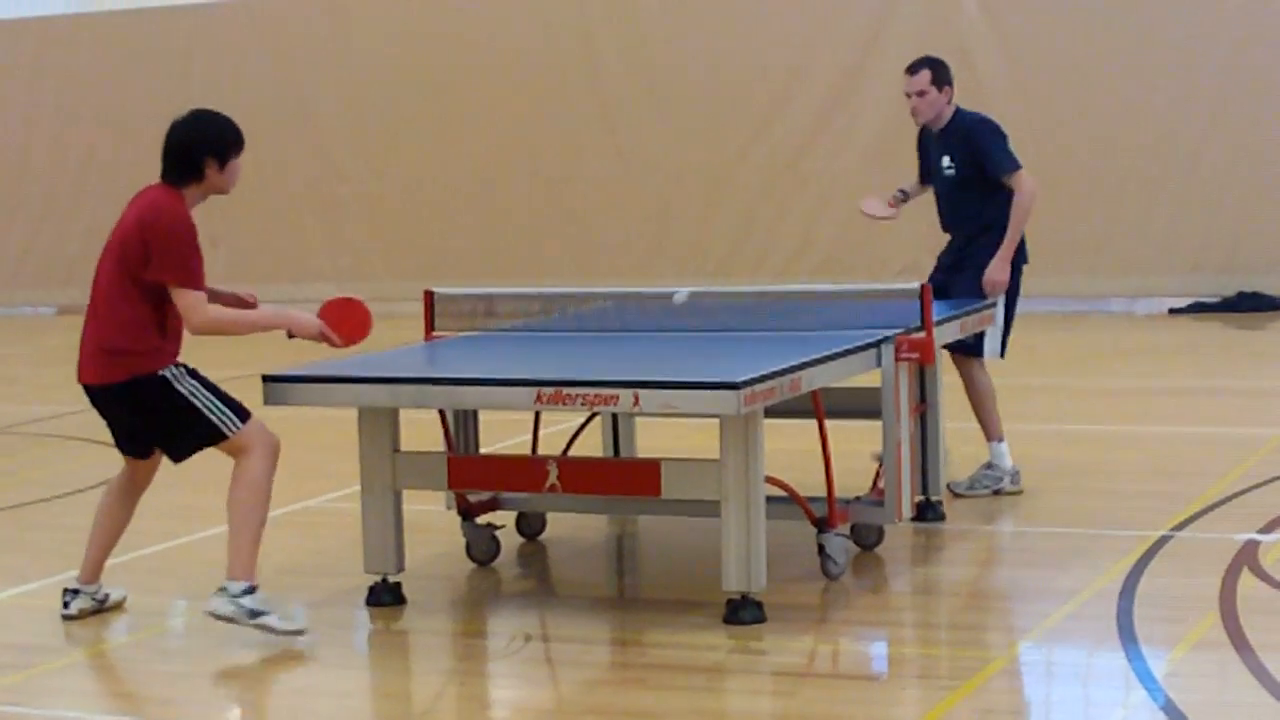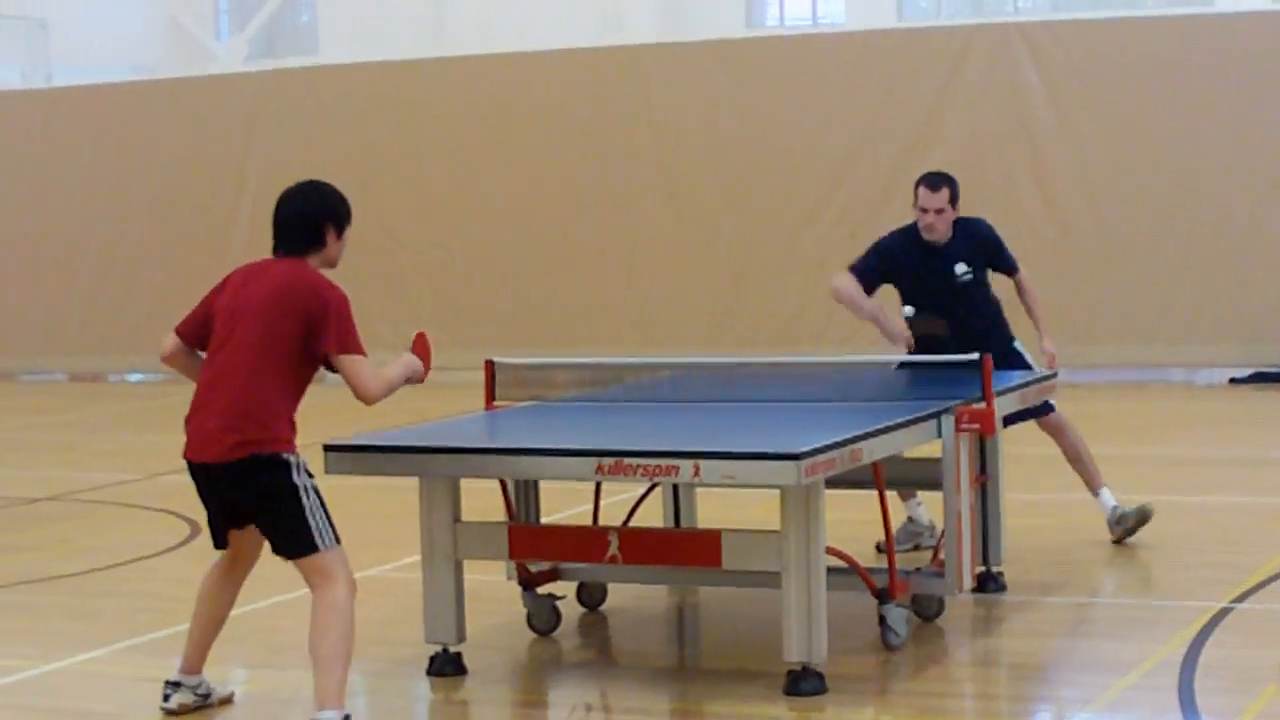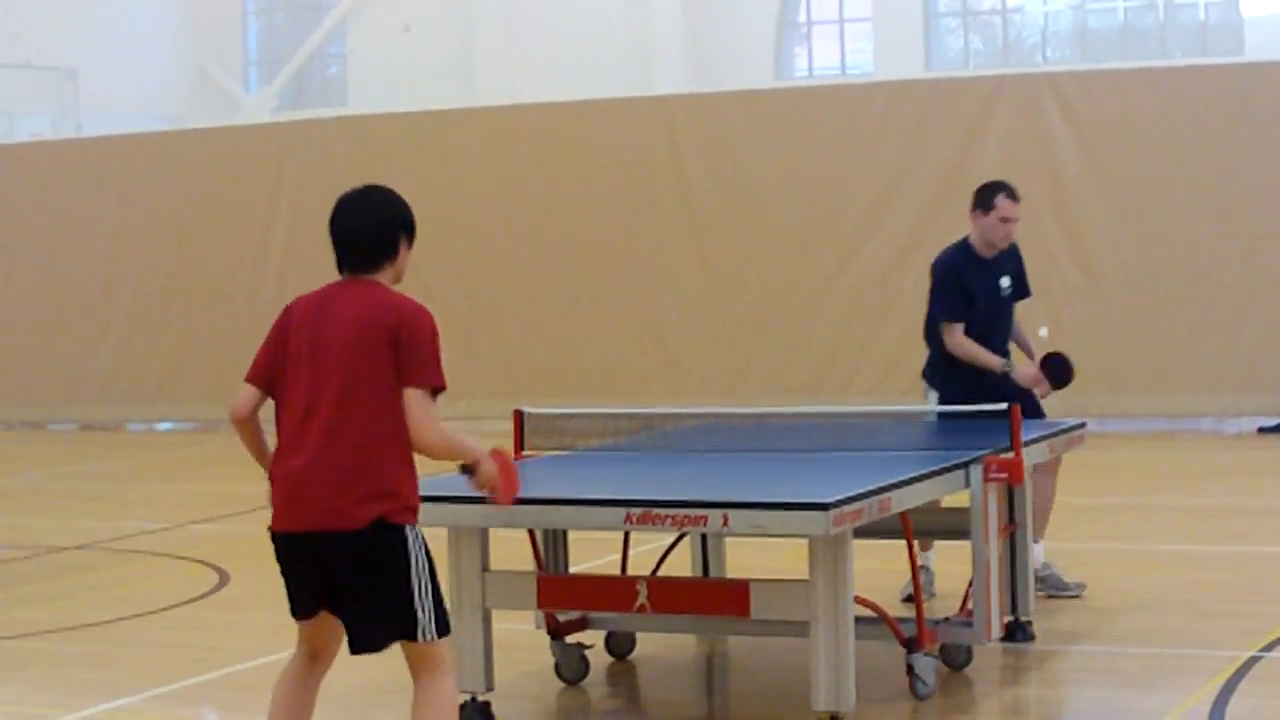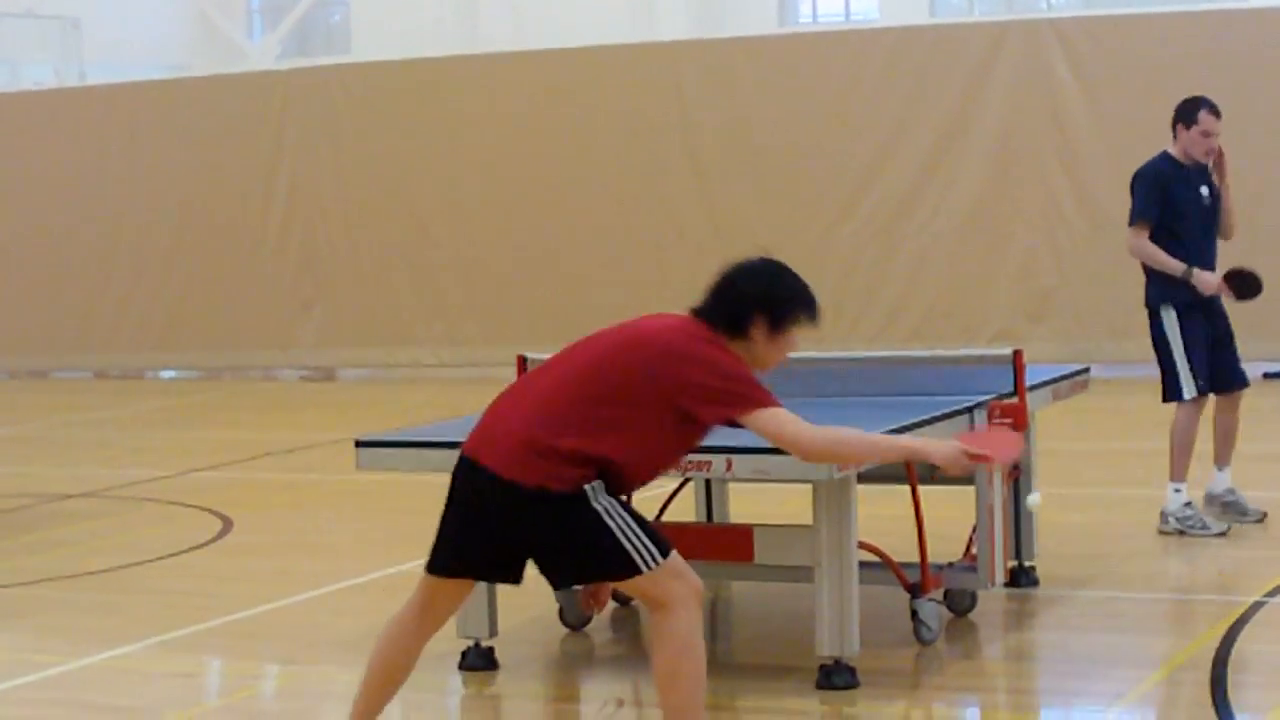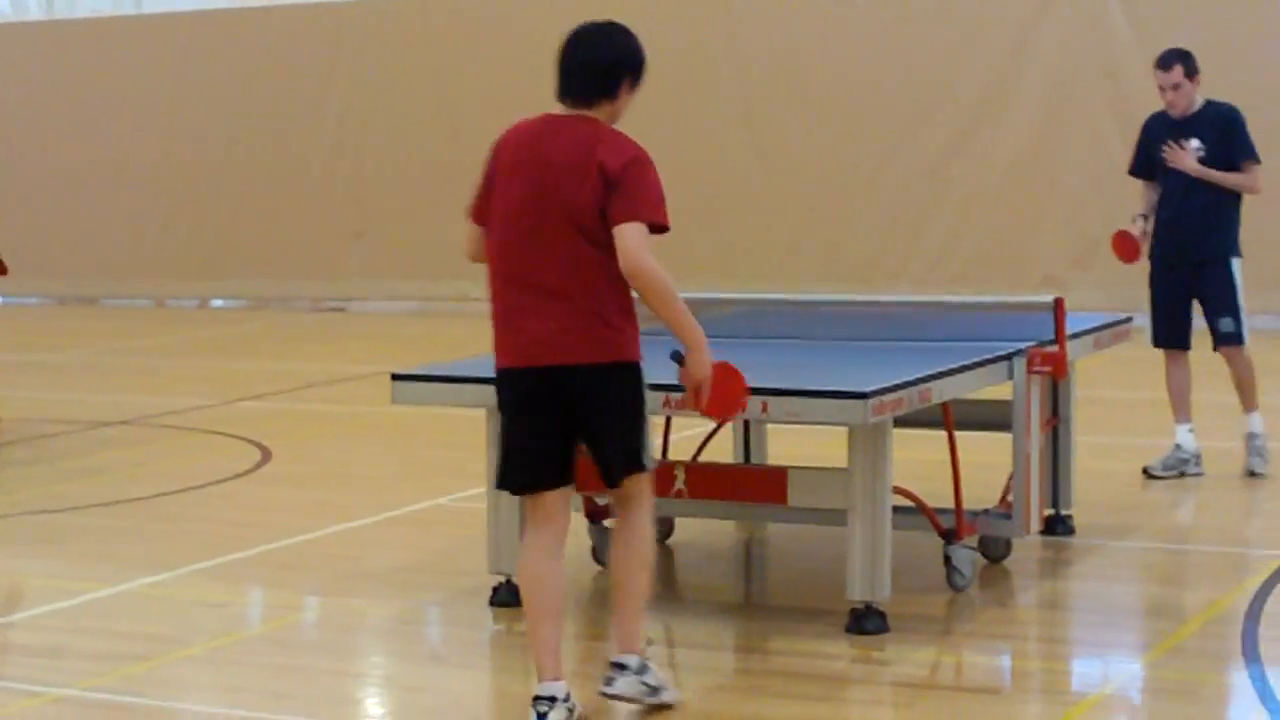
dt=1s
person 1, frame 1
left shoulder: (152, 202)
right shoulder: (170, 219)
right elbow: (199, 319)
left wrist: (221, 296)
right wrist: (285, 319)
left hip: (105, 365)
right hip: (138, 367)
left knee: (140, 466)
right knee: (259, 446)
left ankle: (85, 588)
right ankle: (238, 589)
person 1, frame 2
left shoulder: (237, 280)
right shoulder: (322, 294)
left elbow: (172, 350)
right elbow: (368, 388)
right wrist: (405, 366)
left hip: (203, 447)
right hip: (259, 451)
left knee: (238, 554)
right knee: (333, 582)
person 1, frame 3
left shoulder: (297, 313)
right shoulder: (409, 318)
left elbow: (242, 412)
right elbow: (424, 435)
right wrist: (478, 453)
left hip: (295, 516)
right hip: (374, 517)
left knee: (314, 649)
right knee: (433, 665)
person 1, frame 4
left shoulder: (667, 338)
right shoulder: (708, 360)
right elbow: (804, 441)
left wrist: (596, 560)
right wrist: (921, 448)
left hip: (489, 453)
right hip: (541, 474)
left knee: (431, 601)
right knee: (678, 596)
person 1, frame 5
left shoulder: (510, 145)
right shoulder: (625, 157)
left elbow: (479, 248)
right elbow: (635, 261)
right wrist: (694, 339)
left hip: (522, 357)
right hip: (601, 355)
left knee: (545, 519)
right knee: (633, 496)
right ankle: (629, 660)
person 2, frame 1
left shoulder: (976, 130)
right shoulder: (928, 136)
left elbow: (1025, 188)
left wrist: (1003, 258)
right wrist: (907, 194)
left hip: (991, 257)
right hip: (959, 253)
left knee: (966, 355)
left ankle: (1003, 466)
person 2, frame 2
left shoulder: (978, 234)
right shoulder: (896, 247)
left elbow: (1019, 277)
right elbow: (842, 284)
left wrist: (1043, 335)
right wrist: (881, 319)
left hip: (992, 344)
right hip: (933, 351)
left knee: (1052, 418)
left ankle: (1111, 509)
right ankle: (919, 521)
person 2, frame 3
left shoulder: (1010, 255)
right shoulder: (949, 265)
right elbow: (953, 340)
left wrist: (1034, 359)
right wrist: (1010, 371)
left hip: (1002, 378)
right hip: (951, 382)
left knee: (1047, 456)
left ankle: (1036, 565)
right ankle: (924, 566)
person 2, frame 4
left shoulder: (1202, 171)
right shoulder: (1153, 175)
left elbow: (1224, 232)
right elbow: (1138, 243)
left wrist: (1223, 184)
right wrist: (1192, 274)
left hip: (1205, 302)
right hip: (1174, 303)
left knee: (1232, 390)
right knee: (1192, 397)
left ankle: (1220, 487)
right ankle: (1176, 506)
person 2, frame 5
left shoulder: (1225, 119)
right shoulder: (1154, 127)
left elbow: (1251, 183)
left wrist: (1197, 169)
right wrist: (1143, 217)
left hip: (1216, 253)
right hip: (1167, 255)
left knee: (1231, 345)
right knee: (1174, 349)
left ankle: (1255, 430)
right ankle: (1185, 446)
